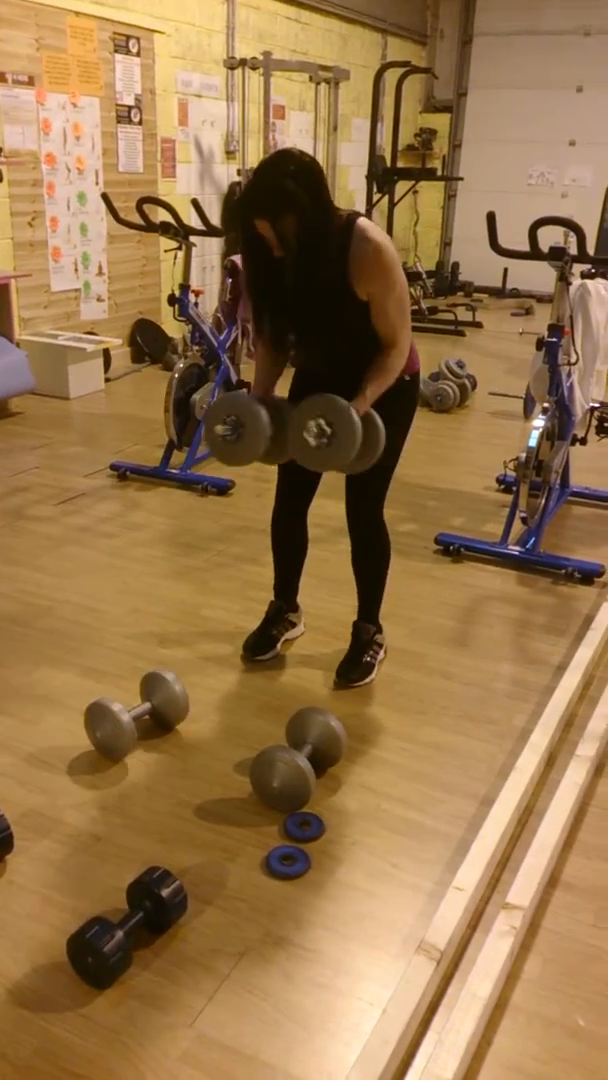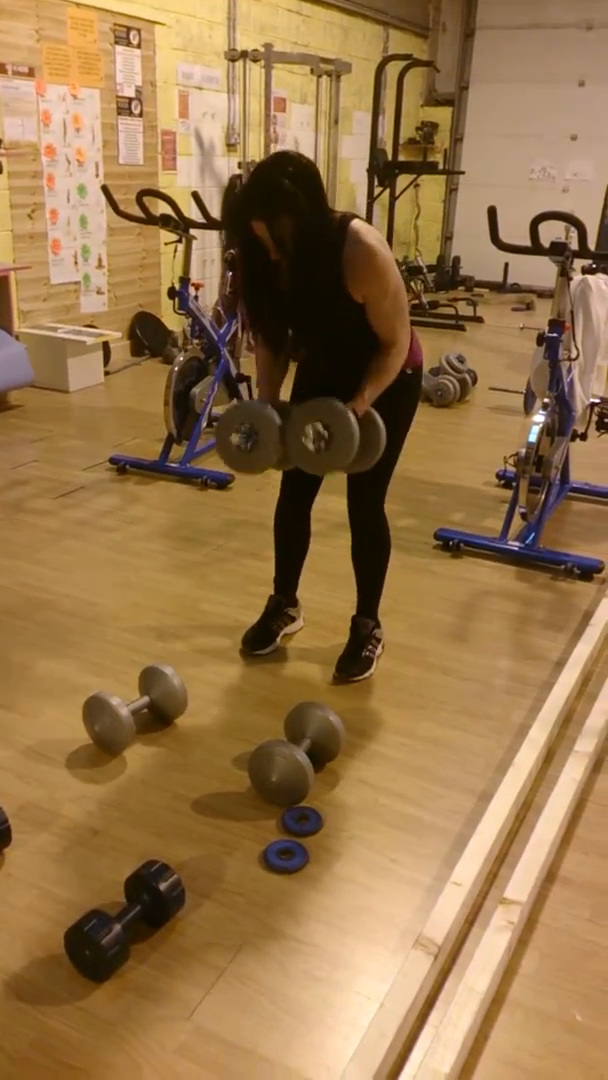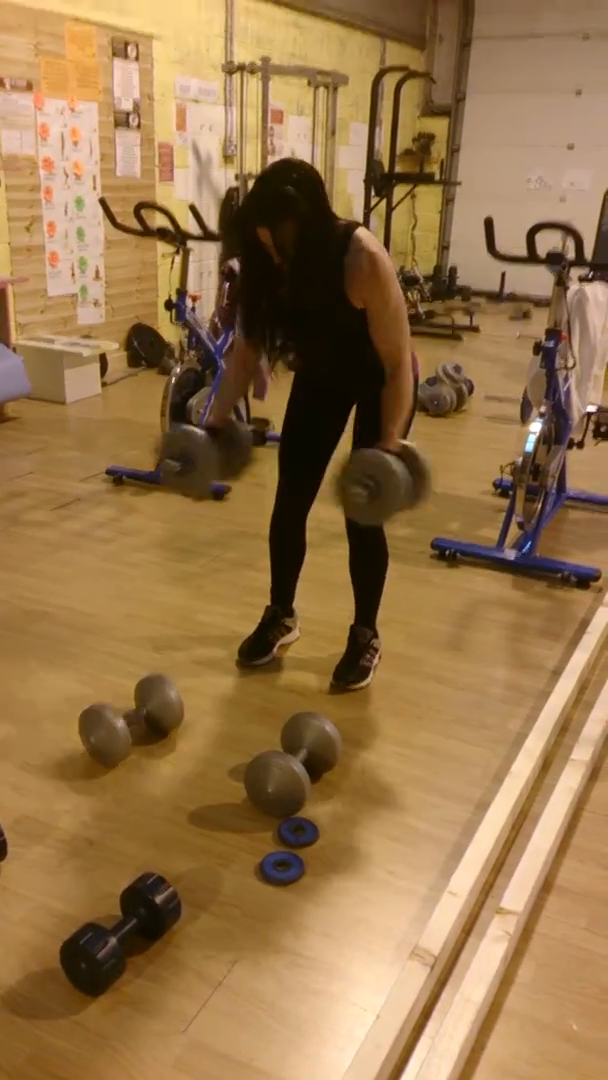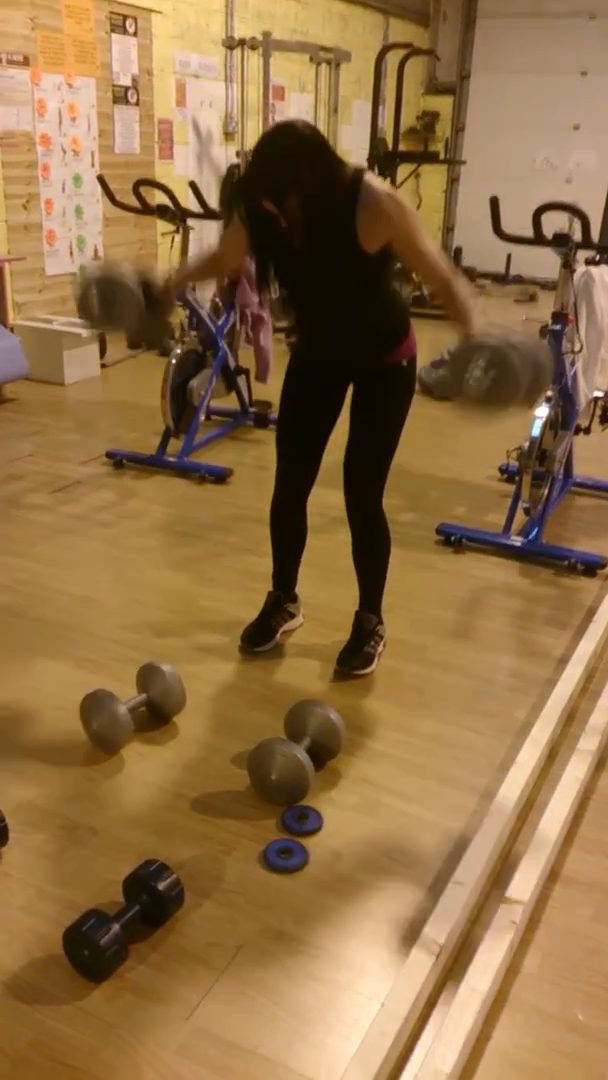
dt=0.2s
person 1, frame 1
left shoulder: (368, 250)
right shoulder: (269, 253)
left elbow: (396, 345)
right elbow: (270, 335)
left wrist: (356, 409)
right wrist: (259, 402)
left hip: (383, 382)
right hip: (318, 374)
left knee: (363, 506)
right knee: (289, 497)
left ankle: (370, 632)
right ankle: (284, 611)
person 1, frame 2
left shoulder: (363, 252)
right shoulder: (265, 255)
left elbow: (396, 343)
right elbow: (269, 336)
left wrist: (354, 411)
right wrist: (266, 408)
left hip: (387, 376)
right hip: (321, 368)
left knee: (364, 500)
right knee: (294, 491)
left ankle: (368, 626)
right ankle: (284, 604)
person 1, frame 3
left shoulder: (364, 260)
right shoulder: (266, 262)
left elbow: (397, 362)
right elbow: (249, 344)
left wrist: (390, 447)
right wrist: (218, 417)
left hip: (378, 385)
right hip: (318, 379)
right knee: (289, 501)
left ankle: (365, 636)
right ankle: (280, 615)
person 1, frame 4
left shoulder: (373, 204)
right shoulder: (267, 213)
left elbow: (441, 275)
right elbow: (224, 257)
left wrist: (475, 335)
right wrist: (169, 283)
left hip: (383, 361)
right hip: (315, 353)
left knee: (362, 494)
right knee: (289, 484)
left ankle: (370, 620)
right ankle: (283, 600)
